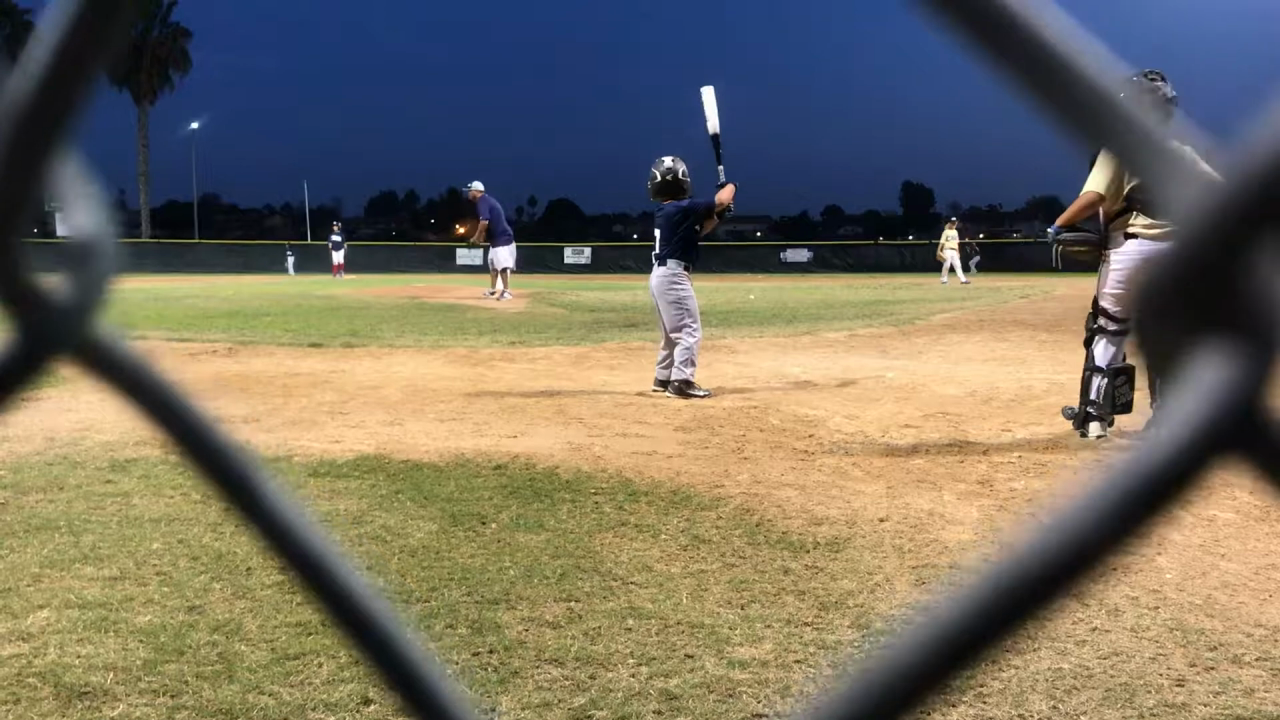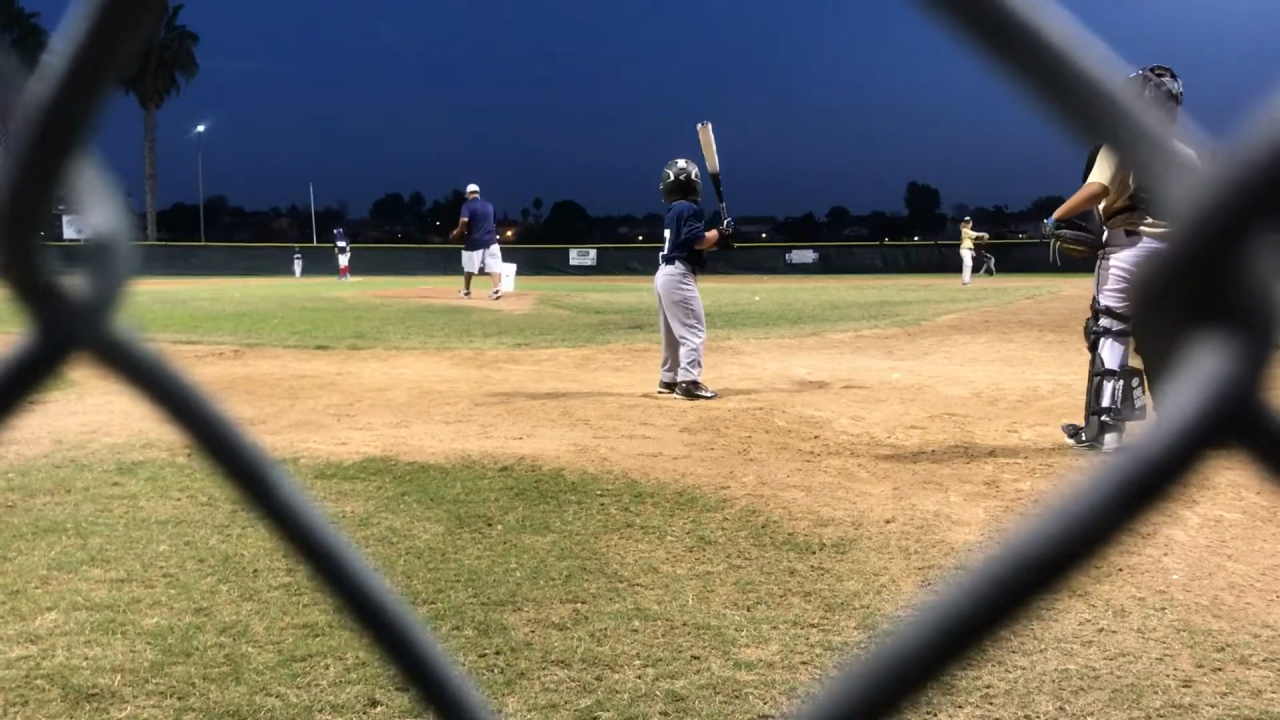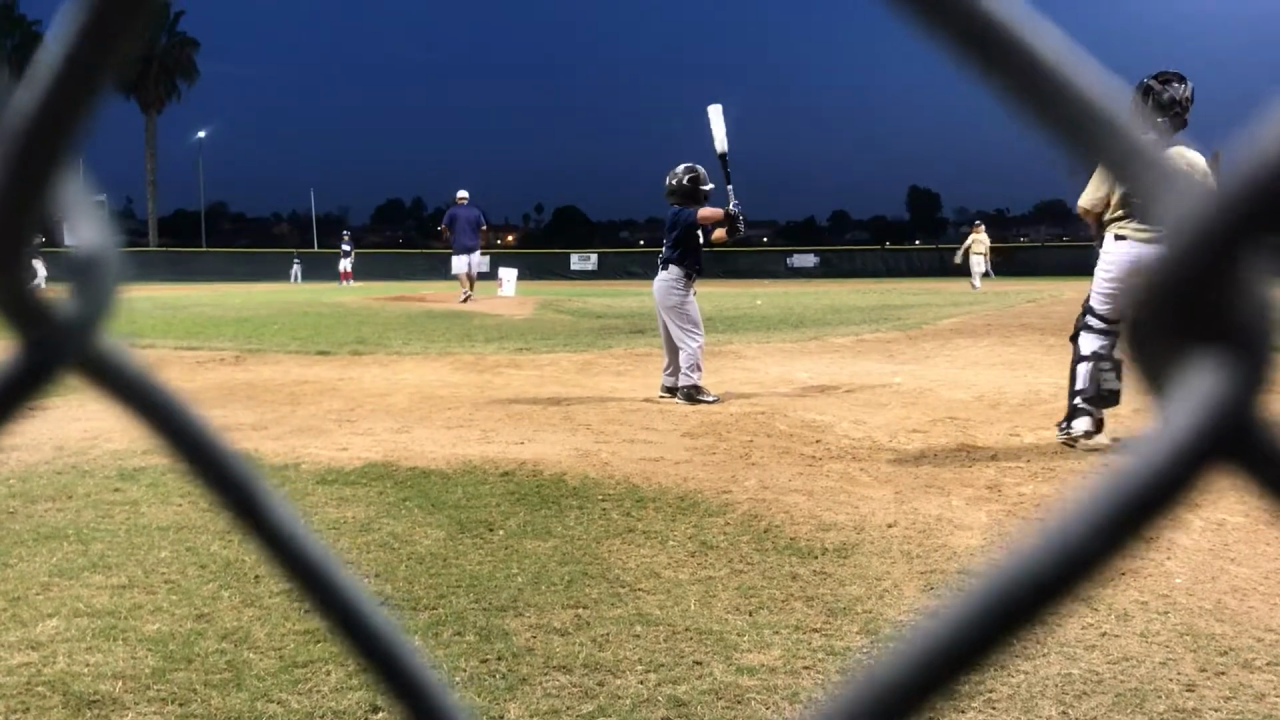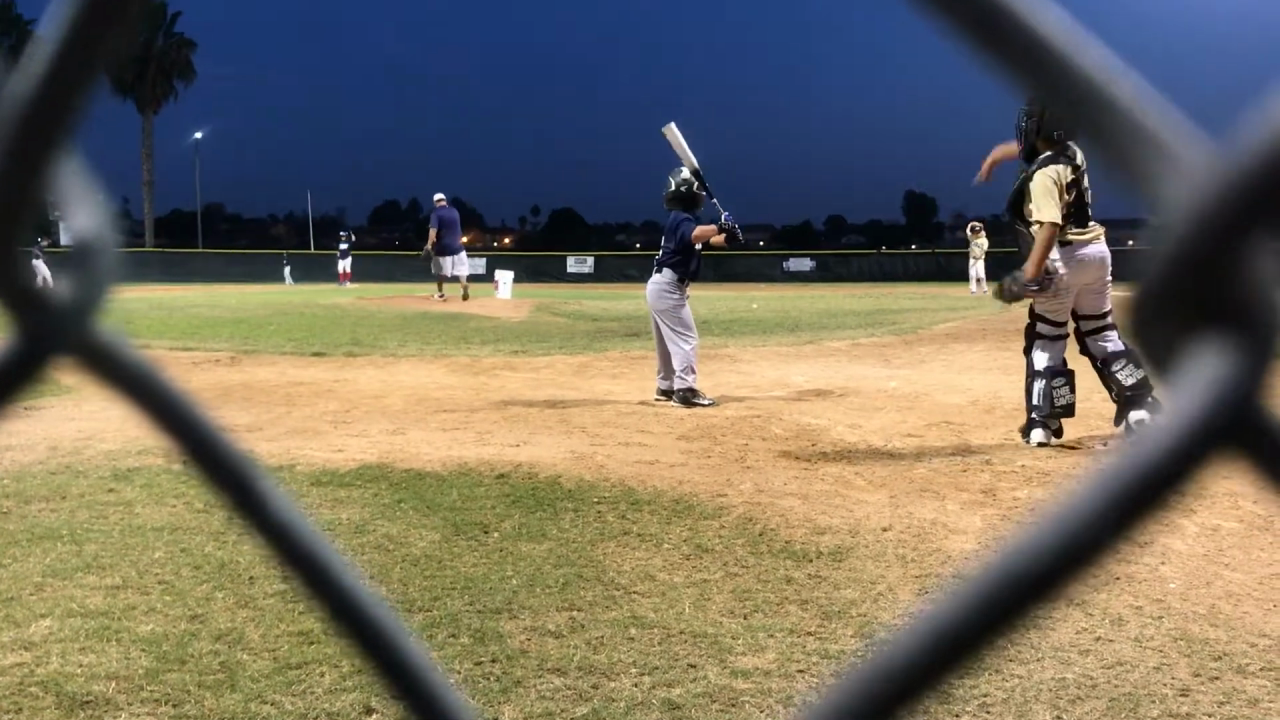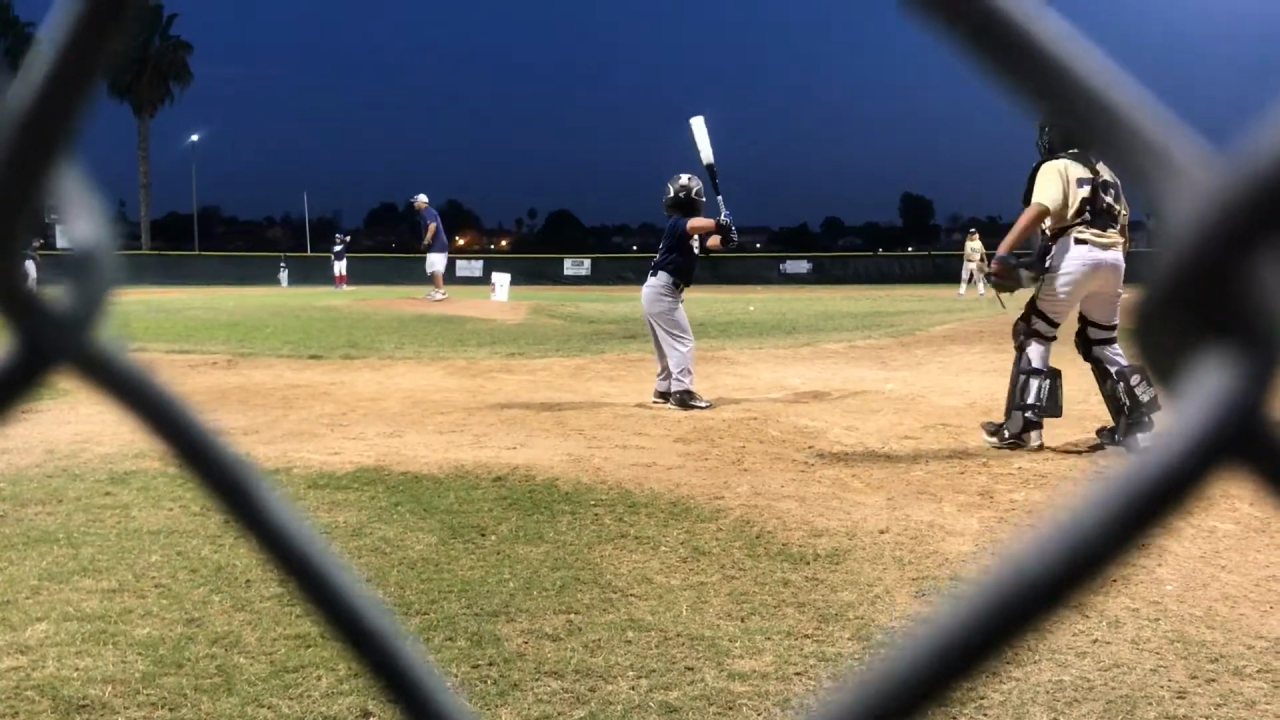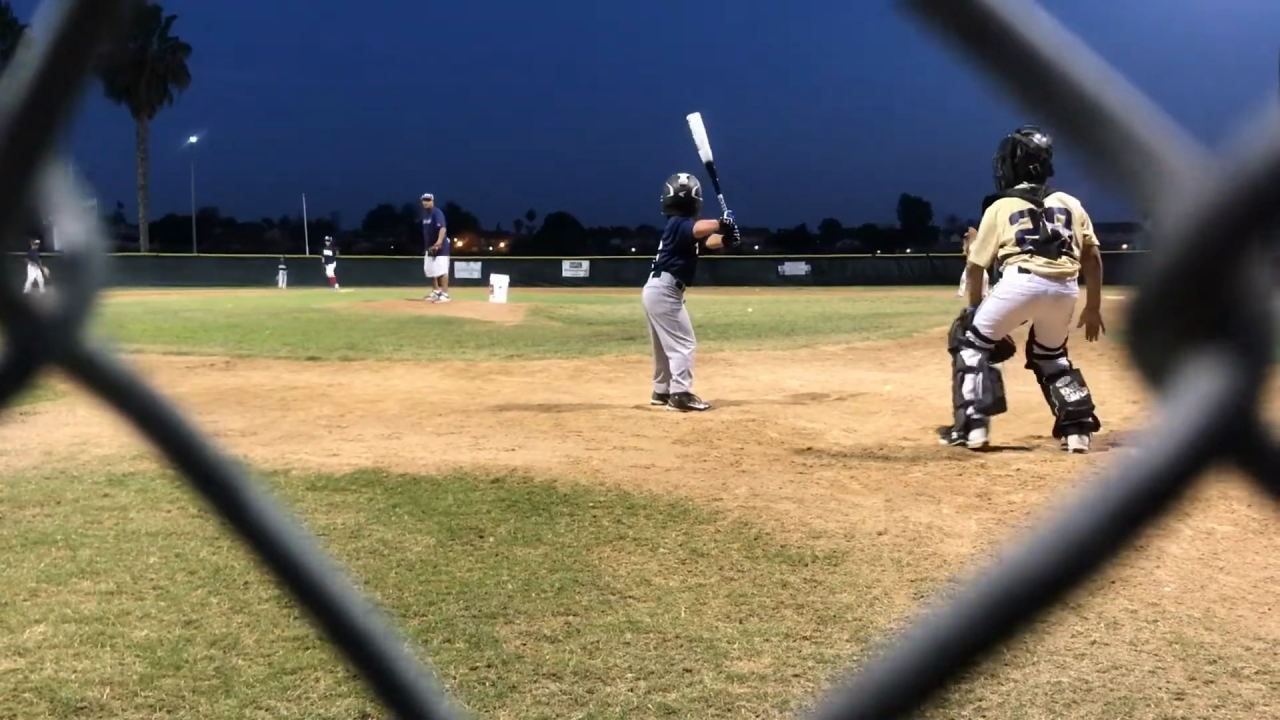
dt=0.7s
person 1, frame 1
left shoulder: (1118, 149)
right shoulder: (1181, 151)
left elbow: (1093, 197)
left wrist: (1058, 225)
left hip: (1128, 247)
right hip: (1172, 247)
left knee: (1107, 329)
left ankle: (1094, 416)
person 1, frame 2
right shoulder: (1184, 153)
left elbow: (1097, 189)
left wrist: (1056, 218)
left hip: (1127, 245)
right hip: (1170, 247)
left knee: (1110, 334)
left ankle: (1105, 428)
person 1, frame 3
right shoulder: (1190, 160)
left elbow: (1086, 209)
left hip: (1120, 249)
right hip: (1166, 252)
left knee: (1094, 332)
left ankle: (1083, 417)
person 1, frame 4
left shoulder: (1044, 174)
right shoulder: (1072, 153)
left elbow: (1049, 226)
right elbow: (1022, 146)
left wrist: (1029, 274)
right wrist: (997, 157)
left hip: (1063, 258)
right hip: (1096, 250)
left knee: (1046, 340)
right knee: (1101, 333)
left ankle: (1042, 423)
right ankle: (1139, 405)
person 1, frame 5
left shoulder: (1056, 168)
right shoulder: (1106, 173)
left elbow: (1037, 210)
right elbow: (1123, 230)
left wrist: (1002, 252)
right wrist: (1114, 280)
left hip: (1076, 255)
right hip: (1113, 258)
left knee: (1035, 336)
right knee: (1104, 344)
left ankle: (1023, 426)
right ankle: (1136, 426)
person 1, frame 6
left shoulder: (999, 208)
right shoulder: (1070, 203)
left elbow: (976, 266)
right elbow: (1092, 258)
left wrist: (974, 308)
right wrist: (1093, 307)
left hip: (1021, 283)
right hip: (1065, 287)
left knee: (971, 346)
right knee: (1051, 355)
left ankle: (972, 426)
right ankle: (1077, 429)
person 2, frame 1
left shoulder: (665, 211)
right shoulder: (682, 209)
left elbow: (697, 231)
right elbow: (720, 202)
left wrist: (716, 216)
right wrist: (730, 186)
left hip: (661, 274)
right hip: (673, 276)
left knee: (673, 331)
right knee: (689, 330)
left ankle: (664, 378)
right ankle: (681, 382)
person 2, frame 2
left shoulder: (675, 210)
right shoulder: (688, 209)
right elbow: (698, 241)
left wrist: (719, 241)
right wrist: (720, 232)
left hip: (666, 275)
right hip: (679, 276)
left knee: (673, 333)
right knee: (693, 331)
left ankle: (669, 379)
right ankle: (688, 383)
person 2, frame 3
left shoulder: (686, 217)
right shoulder: (679, 214)
left elbow: (711, 235)
right elbow: (704, 214)
left wrist: (730, 230)
right wrist: (727, 213)
left hip: (669, 282)
right hip: (674, 283)
left knee: (675, 337)
right knee: (692, 336)
left ankle: (670, 384)
right ankle: (689, 388)
person 2, frame 4
left shoulder: (682, 219)
right shoulder: (681, 219)
left elbow: (707, 239)
right elbow: (696, 235)
left wrist: (728, 237)
right wrist: (720, 226)
left hip: (662, 286)
right hip: (668, 287)
left knee: (669, 340)
right knee: (685, 339)
left ankle: (666, 387)
right ankle: (684, 391)
person 2, frame 5
left shoulder: (689, 229)
right shoulder: (677, 223)
left elbow: (709, 241)
right elbow: (695, 225)
left wrist: (725, 239)
right wrist: (718, 223)
left hip: (660, 291)
right hip: (661, 291)
left knee: (668, 342)
right knee: (682, 341)
left ankle: (664, 389)
right ankle: (681, 393)
person 2, frame 6
left shoulder: (680, 225)
right shoulder: (679, 224)
left elbow: (706, 241)
right elbow: (701, 229)
left wrist: (726, 238)
right wrist: (721, 223)
left hip: (658, 290)
right hip: (665, 291)
left knee: (666, 344)
right knee: (683, 343)
left ankle: (662, 391)
right ankle: (680, 395)
